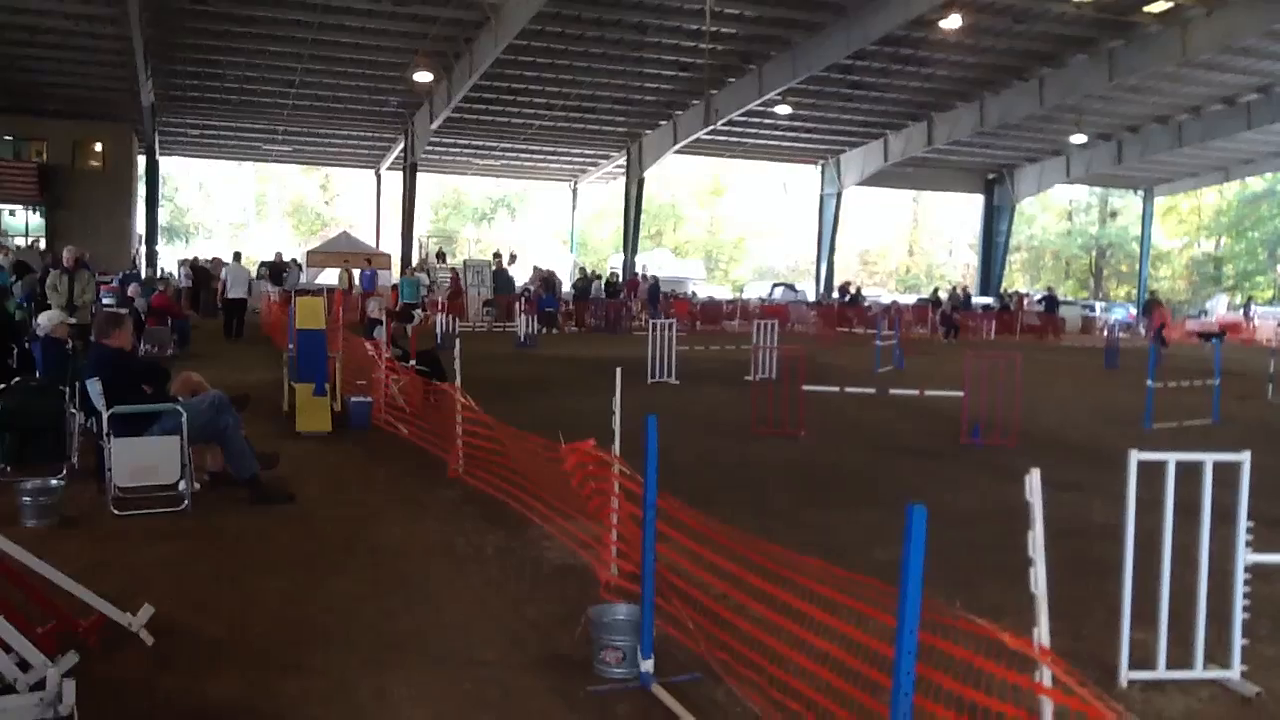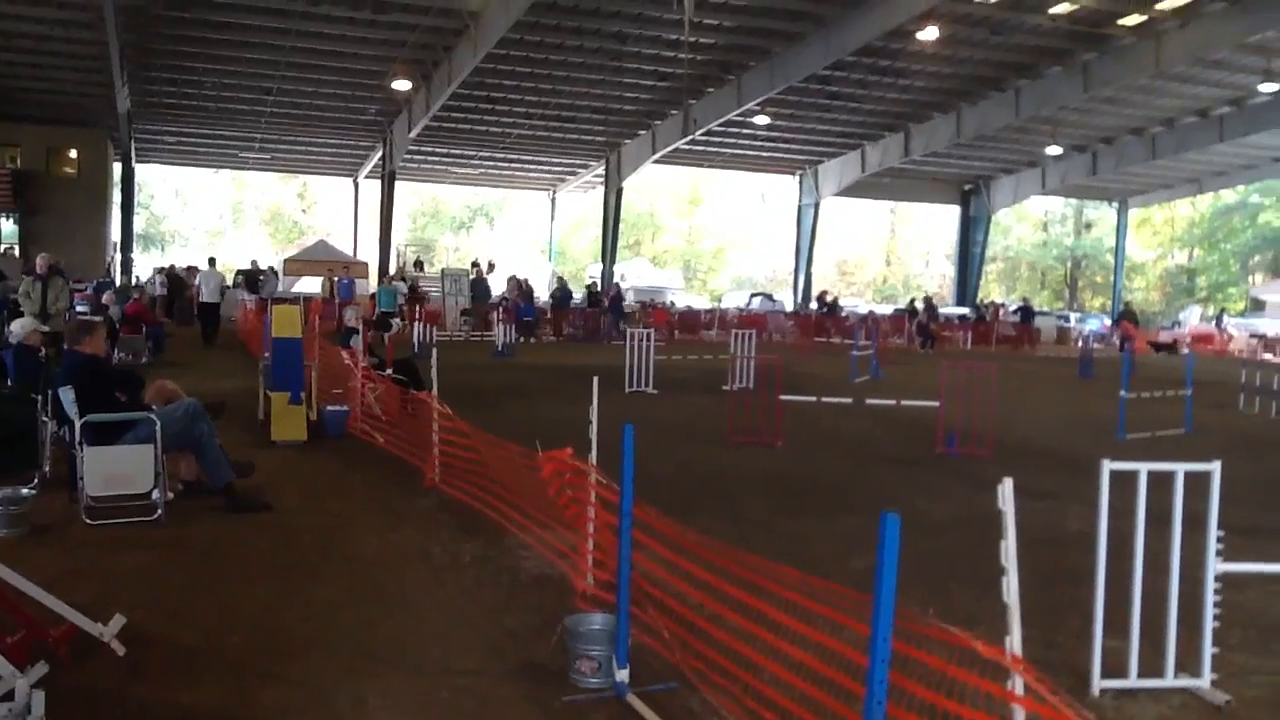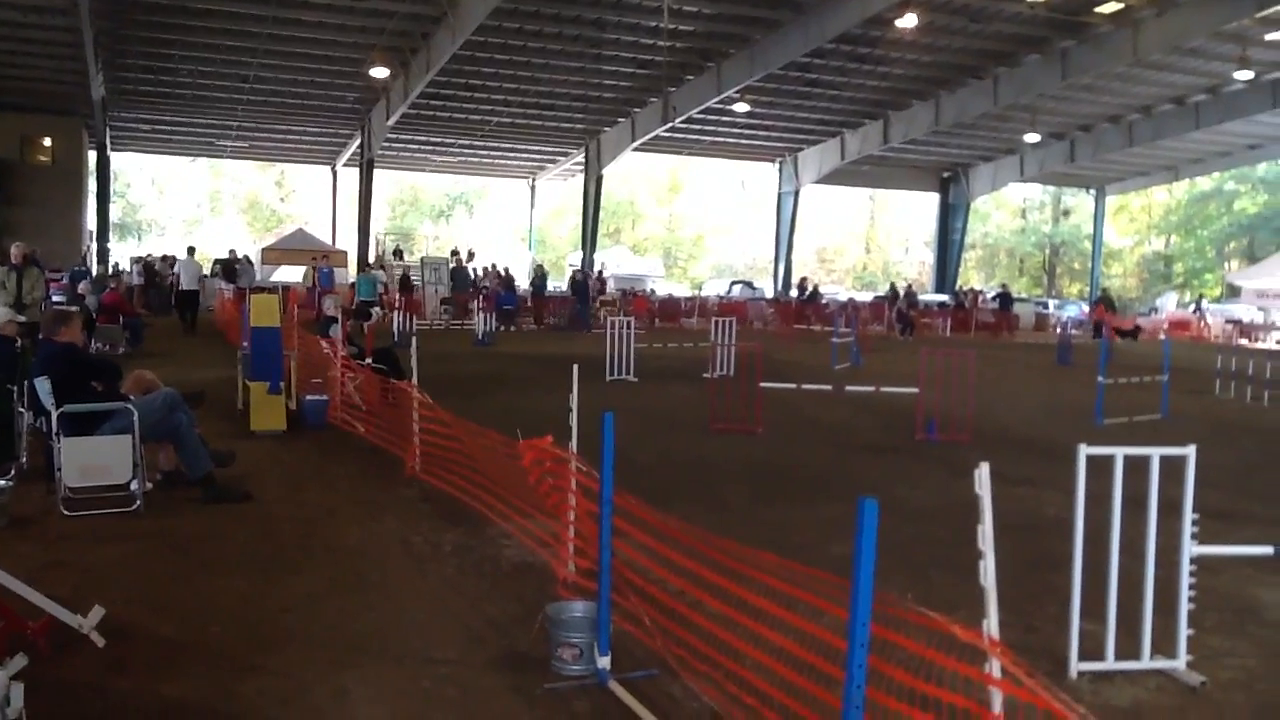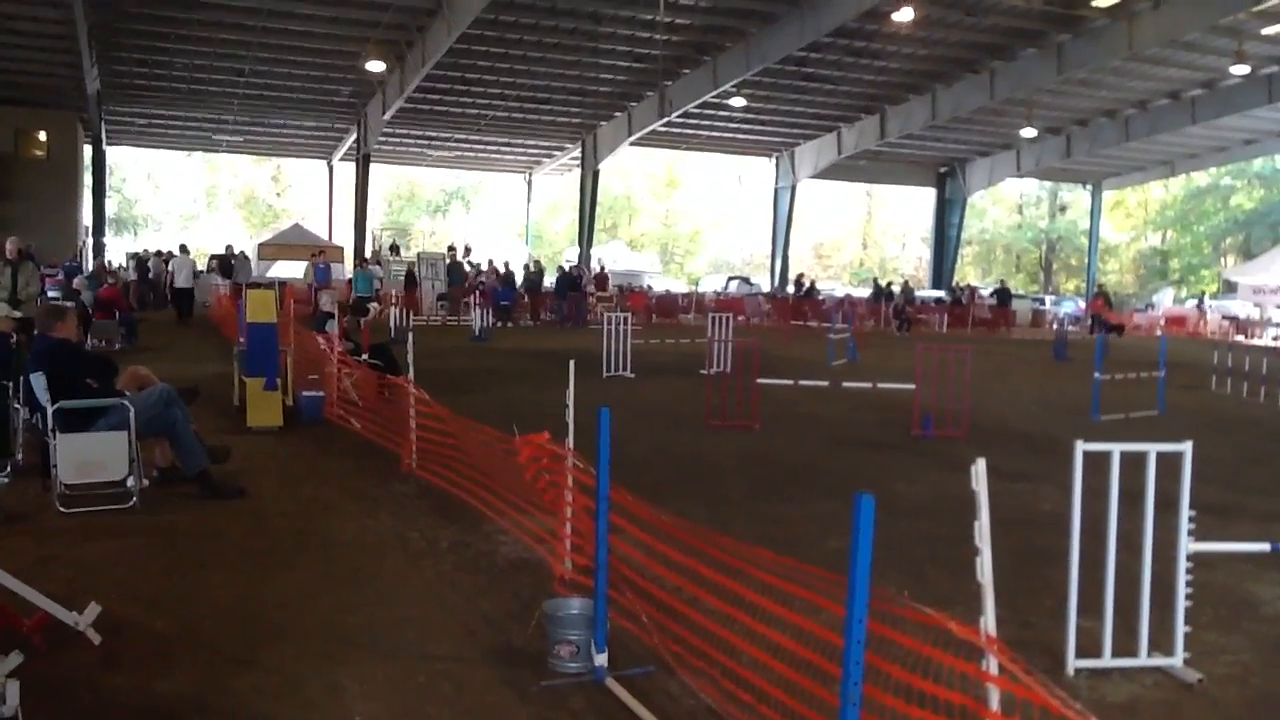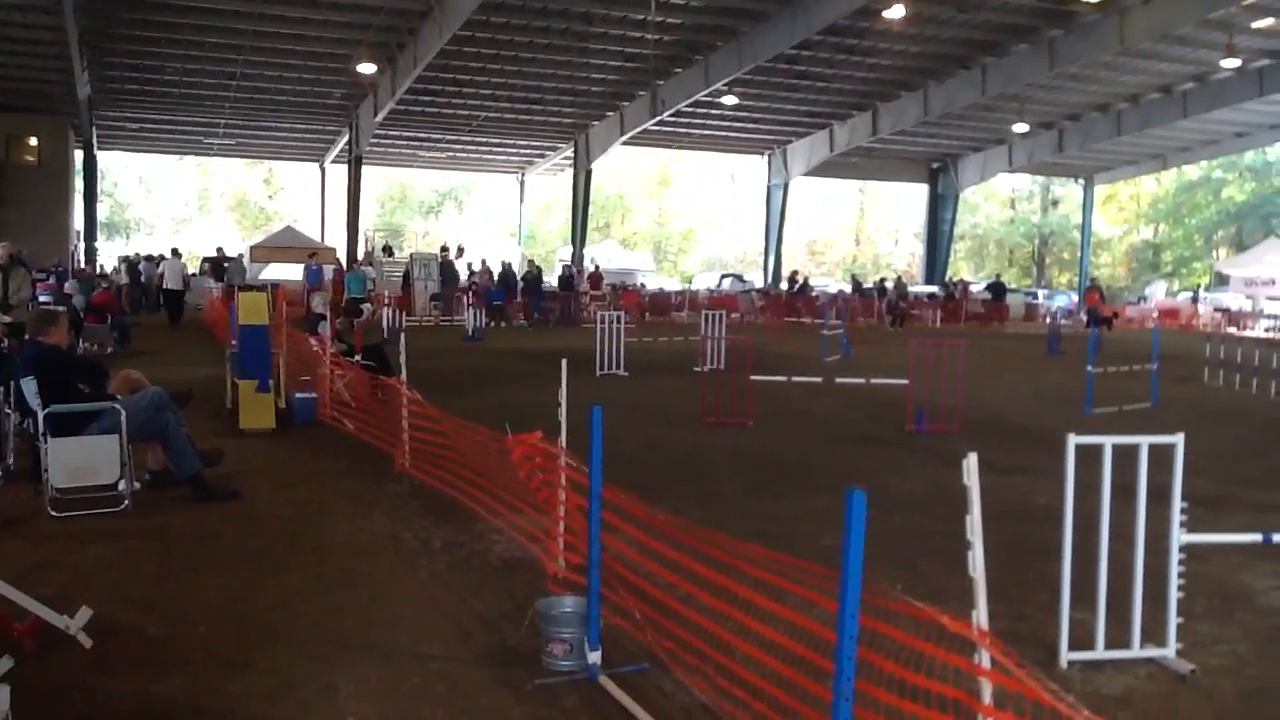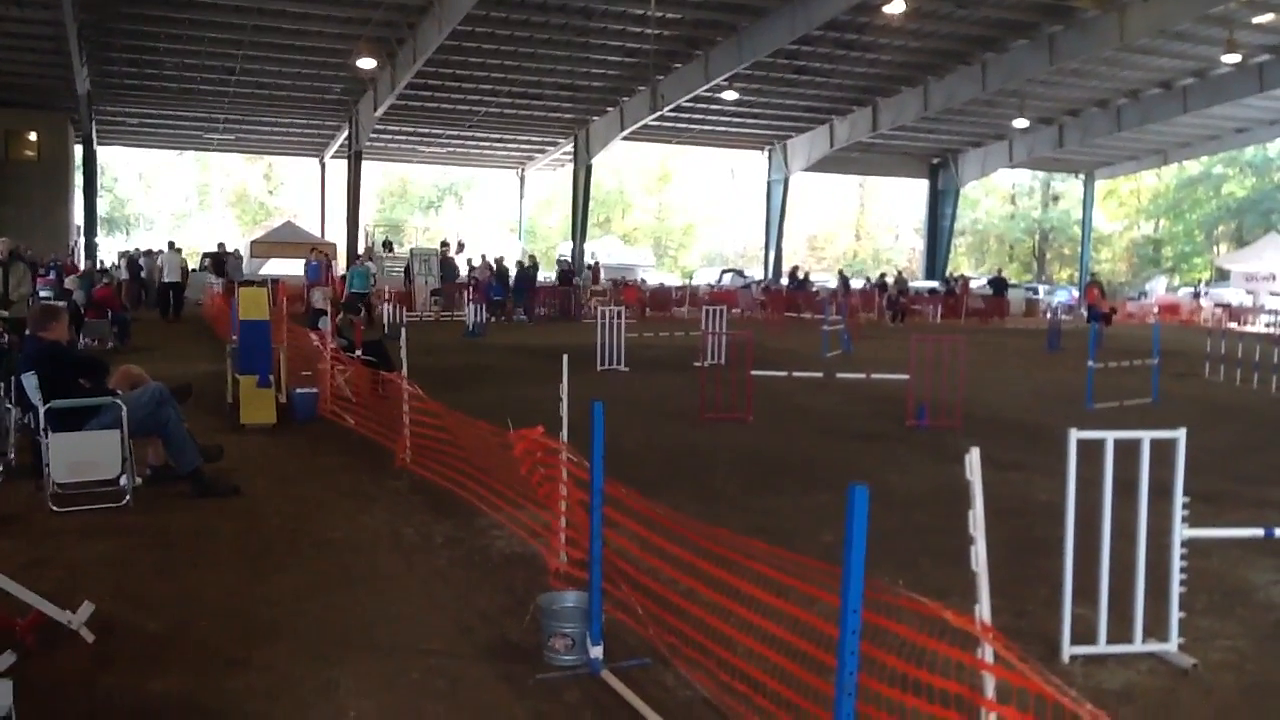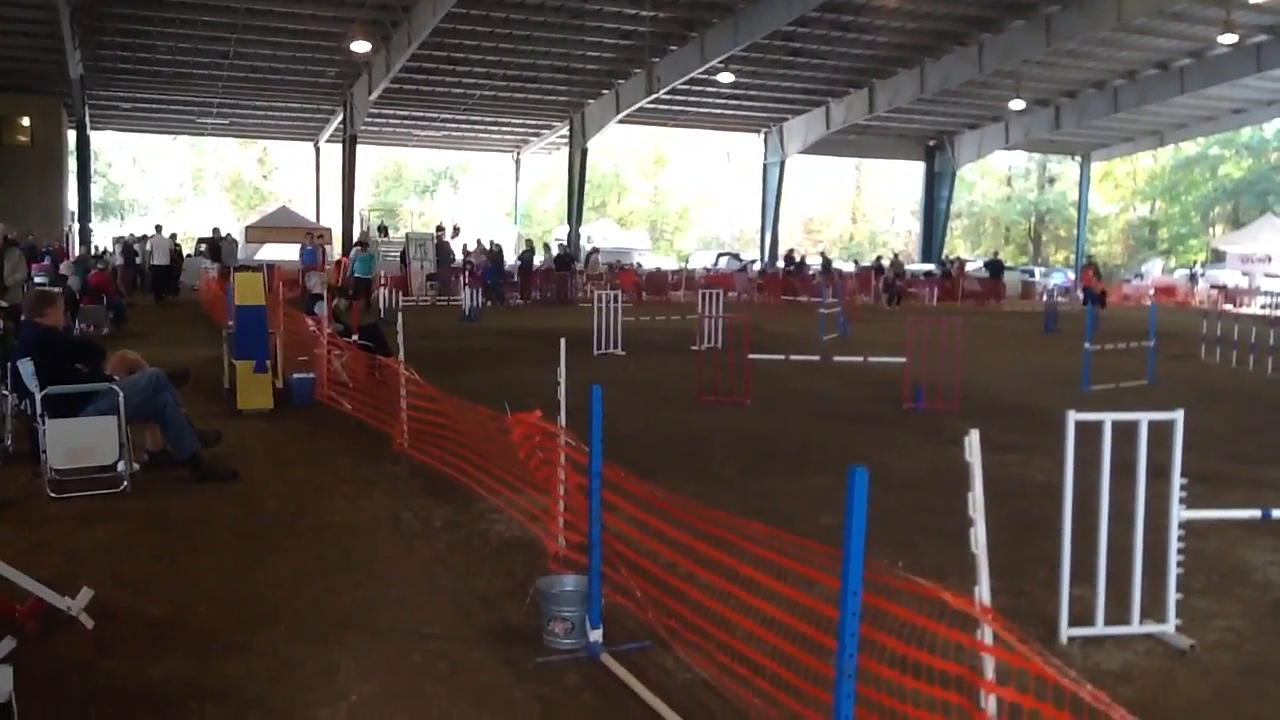
dt=0.4s
person 1, frame 1
left shoulder: (97, 357)
right shoulder: (114, 358)
right elbow: (162, 376)
left hip: (137, 426)
right hip: (148, 427)
left knee: (223, 420)
right knee: (218, 400)
left ankle: (253, 482)
person 1, frame 2
left shoulder: (71, 365)
right shoulder: (87, 364)
right elbow: (135, 383)
left hip: (110, 435)
right hip: (122, 436)
left knee: (198, 429)
right knee: (192, 407)
left ankle: (229, 492)
right ankle: (224, 466)
person 1, frame 3
left shoulder: (46, 354)
right shoulder: (64, 352)
right elbow: (113, 373)
left hip: (87, 426)
right hip: (99, 426)
left knee: (176, 420)
right knee: (170, 397)
left ankle: (209, 484)
right ankle: (204, 455)
person 1, frame 4
left shoulder: (41, 350)
right shoulder: (59, 348)
right elbow: (108, 369)
left hip: (81, 422)
right hip: (94, 423)
left knee: (171, 415)
right knee: (166, 393)
left ankle: (204, 479)
right ankle: (200, 455)
person 1, frame 5
left shoulder: (32, 355)
right shoulder: (49, 355)
right elbow: (98, 373)
left hip: (74, 426)
right hip: (85, 427)
left knee: (163, 418)
right knee: (157, 397)
left ankle: (193, 480)
person 1, frame 6
left shoulder: (33, 350)
right shoulder: (50, 351)
right elbow: (99, 369)
left hip: (73, 421)
right hip: (86, 422)
left knee: (163, 413)
right knee: (158, 392)
person 1, frame 7
left shoulder: (29, 335)
right shoulder: (46, 337)
right elbow: (95, 354)
left hip: (69, 407)
right hip: (82, 408)
left knee: (159, 397)
right knee: (155, 378)
